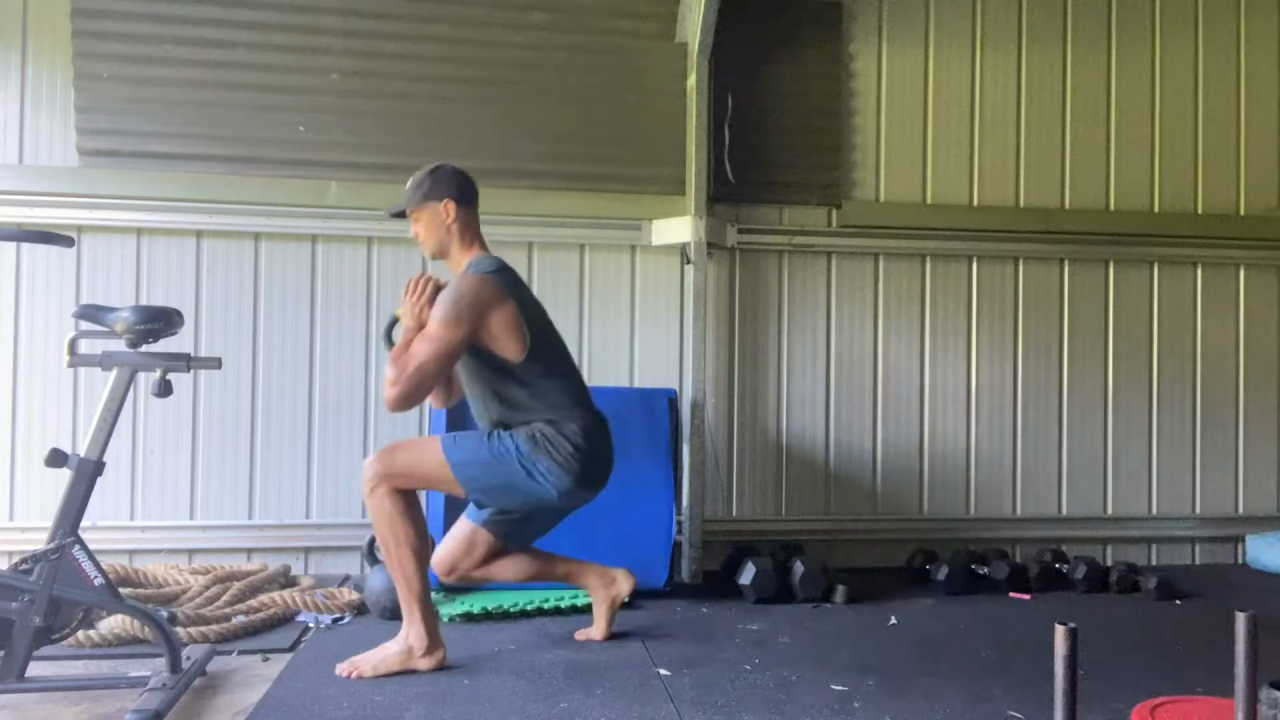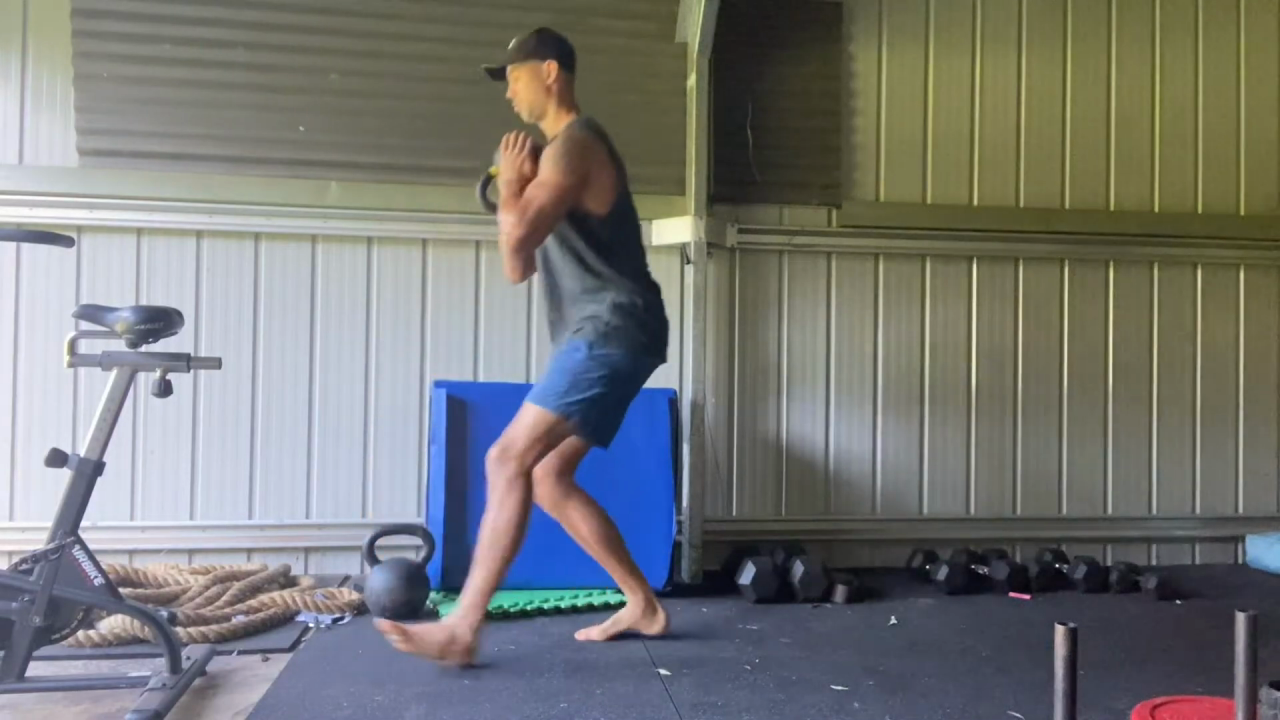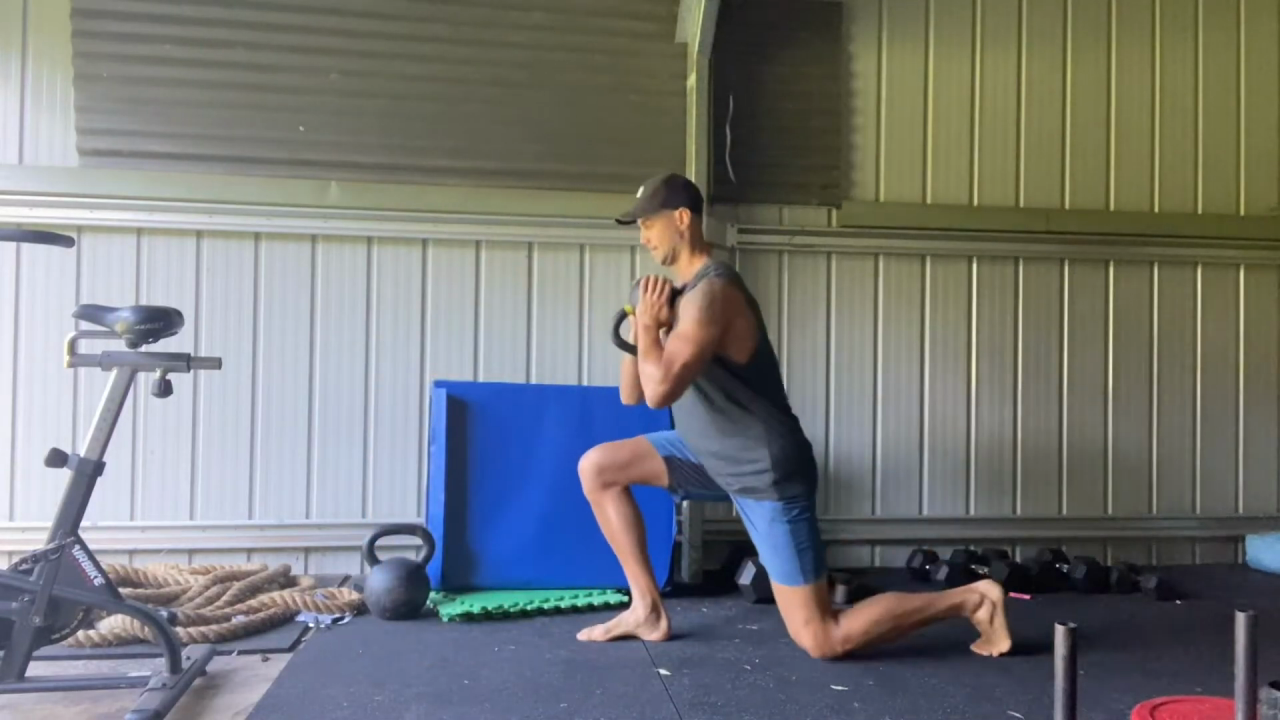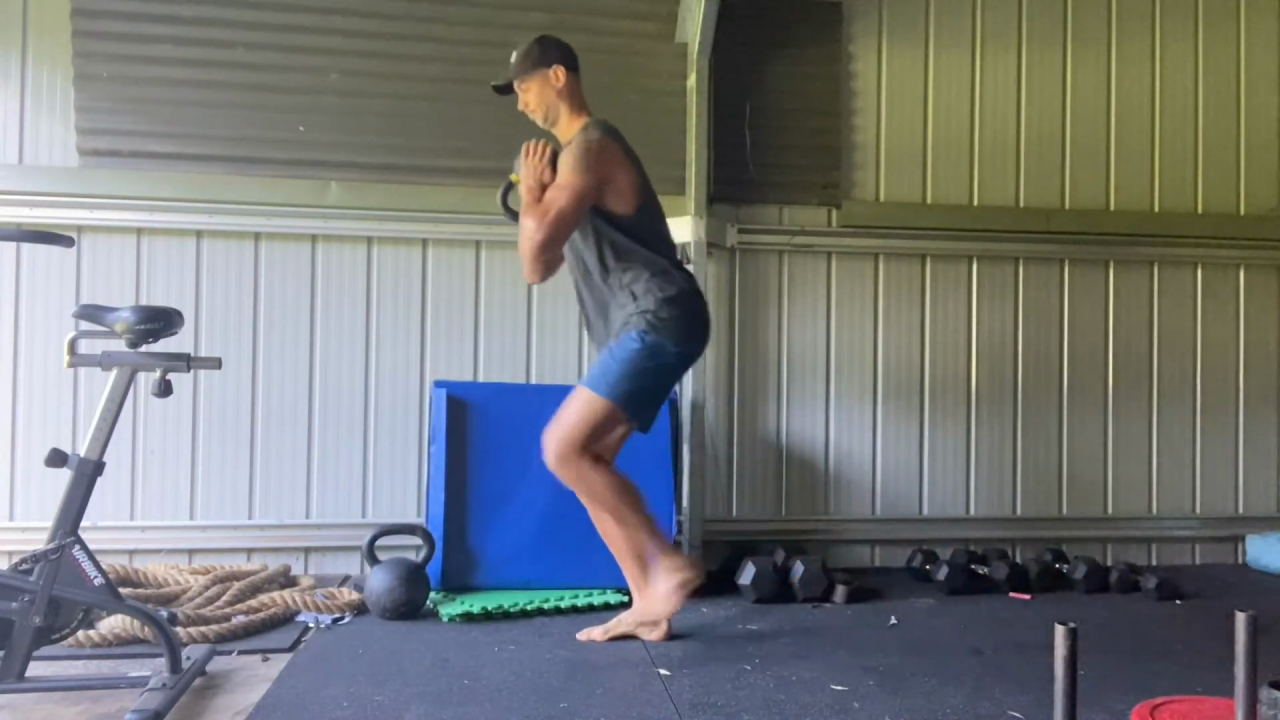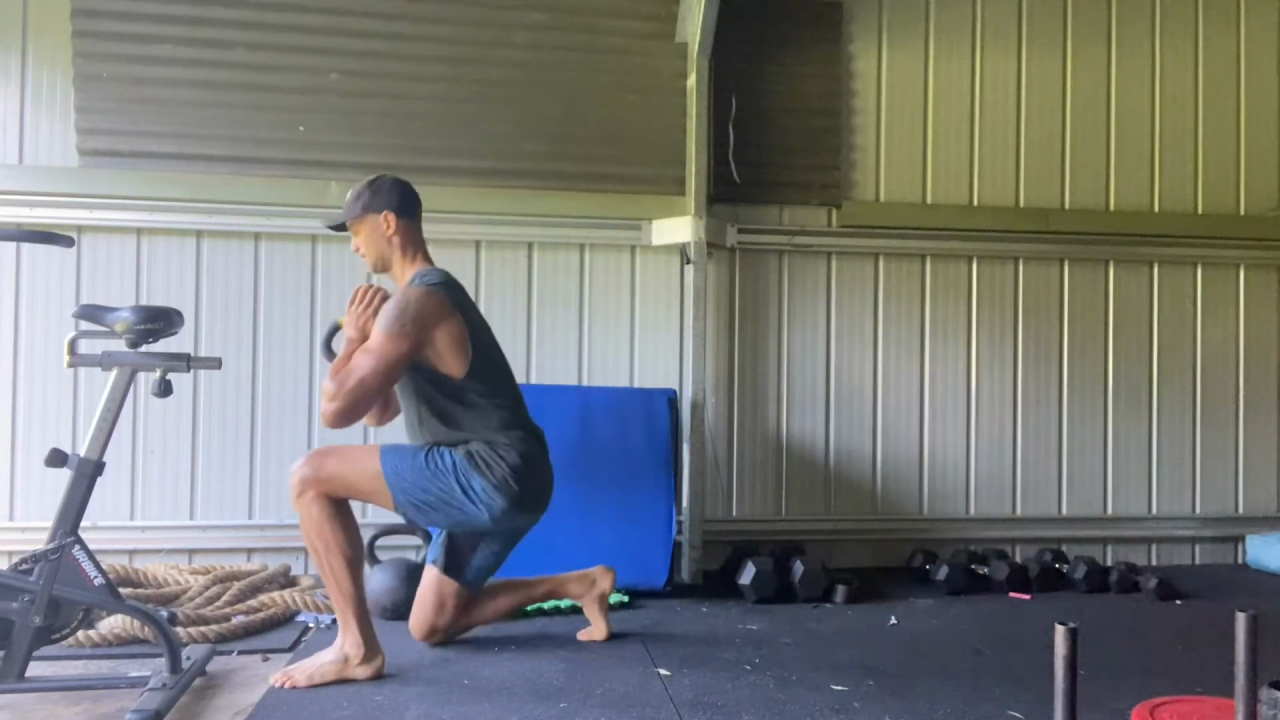
dt=1s
person 1, frame 1
left shoulder: (470, 289)
right shoulder: (481, 284)
left elbow: (398, 391)
right elbow: (444, 395)
left wrist: (412, 327)
right wrist: (426, 328)
left hip: (557, 454)
right hip: (554, 455)
left knee: (381, 471)
right knee: (451, 564)
left ankle: (419, 639)
right ankle: (601, 581)
person 1, frame 2
left shoulder: (574, 144)
right shoulder: (553, 150)
left elbow: (516, 237)
right elbow: (521, 265)
left wrist: (511, 186)
right wrist: (513, 195)
left hip: (614, 332)
right hip: (599, 337)
left knee: (507, 460)
right knee: (549, 477)
left ankle: (467, 623)
right ankle: (643, 604)
person 1, frame 3
left shoulder: (711, 292)
right shoulder: (688, 293)
left elbow: (660, 391)
right elbow: (633, 396)
left wrist: (648, 327)
right wrist: (640, 333)
left hip: (766, 473)
right hip: (723, 457)
left knee: (822, 640)
right knee: (596, 469)
left ankle: (974, 599)
right ankle: (647, 610)
person 1, frame 4
left shoulder: (589, 147)
right shoulder: (569, 156)
left elbow: (539, 242)
right elbow: (537, 268)
left wrist: (534, 190)
right wrist: (534, 198)
left hip: (661, 321)
right hip: (643, 330)
left knee: (564, 449)
right knee: (585, 461)
left ankle: (669, 562)
right ankle: (648, 606)
person 1, frame 5
left shoulder: (415, 303)
right shoulder: (425, 298)
left elbow: (336, 408)
right elbow: (380, 410)
left wrist: (354, 339)
right wrist: (366, 340)
left hip: (494, 477)
right hip: (500, 481)
left knee: (310, 476)
right knee: (431, 627)
left ankle: (356, 648)
right ankle: (584, 584)
